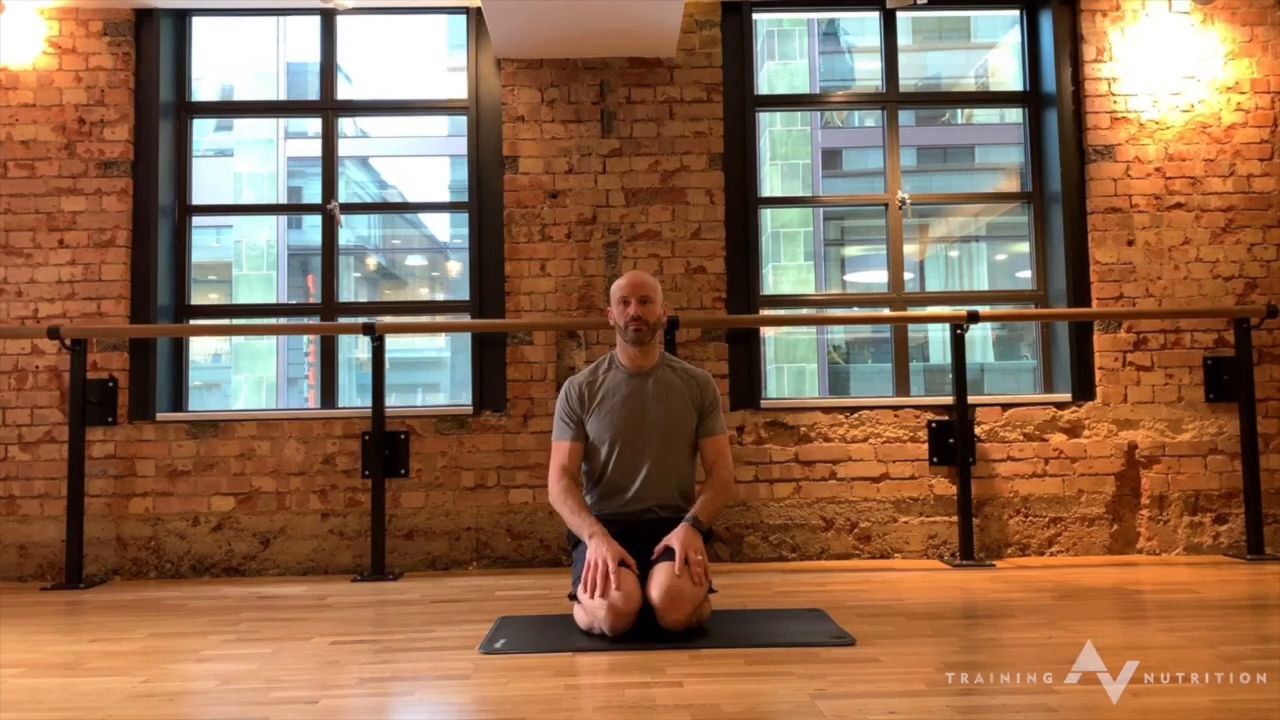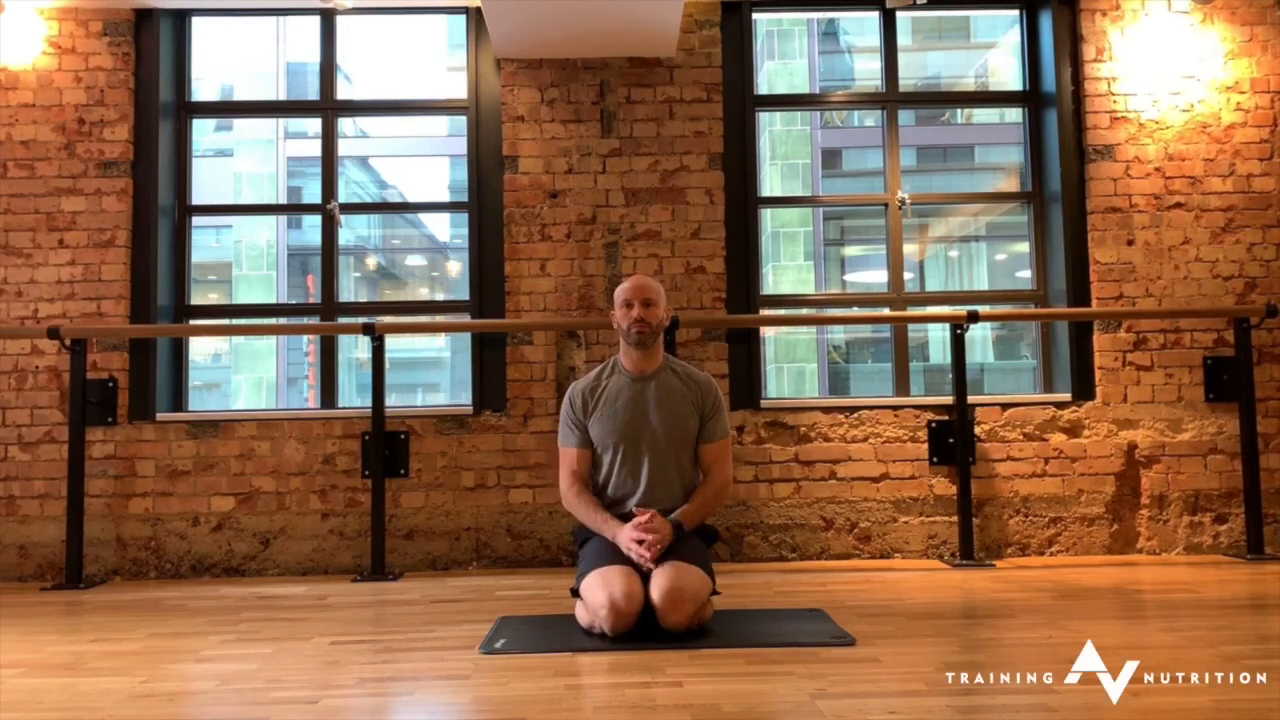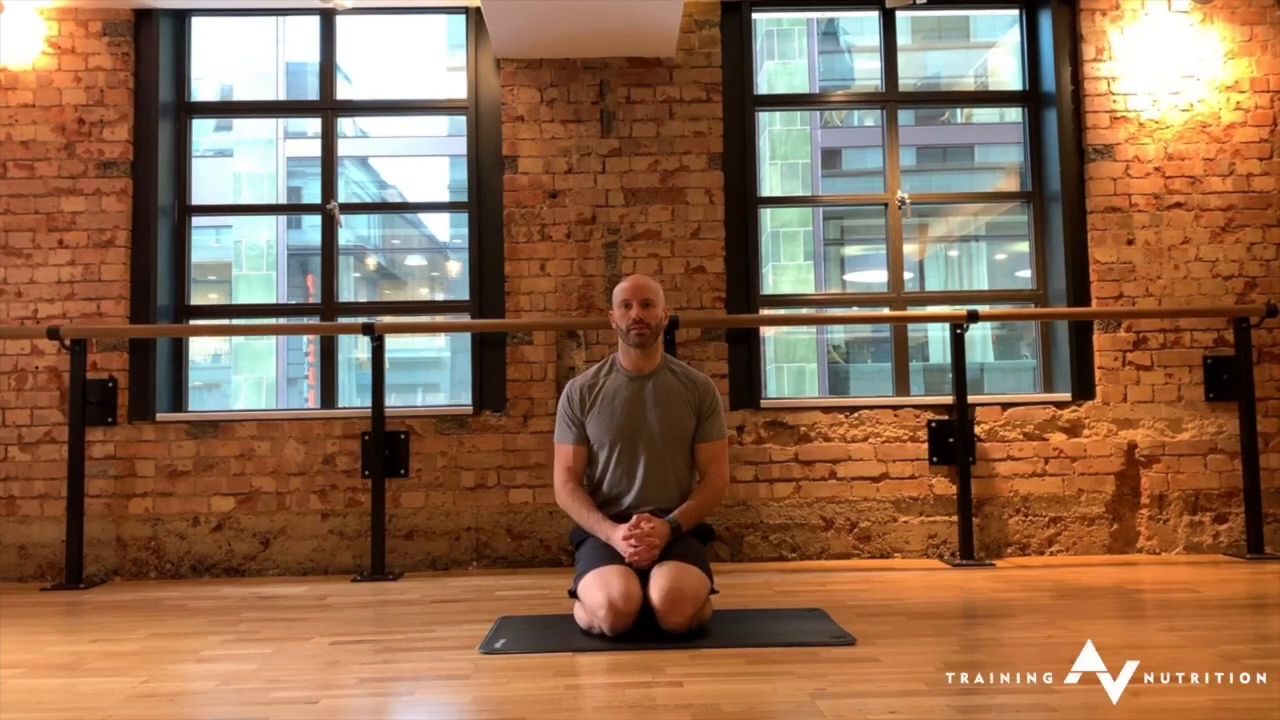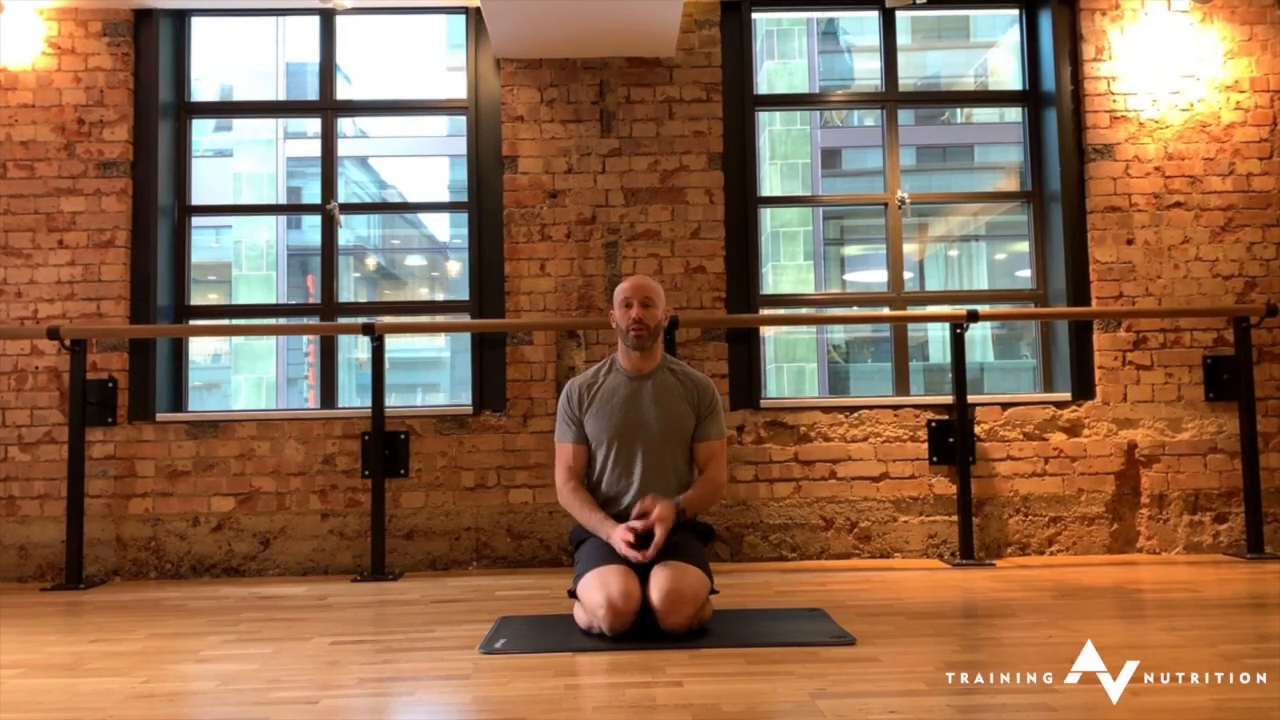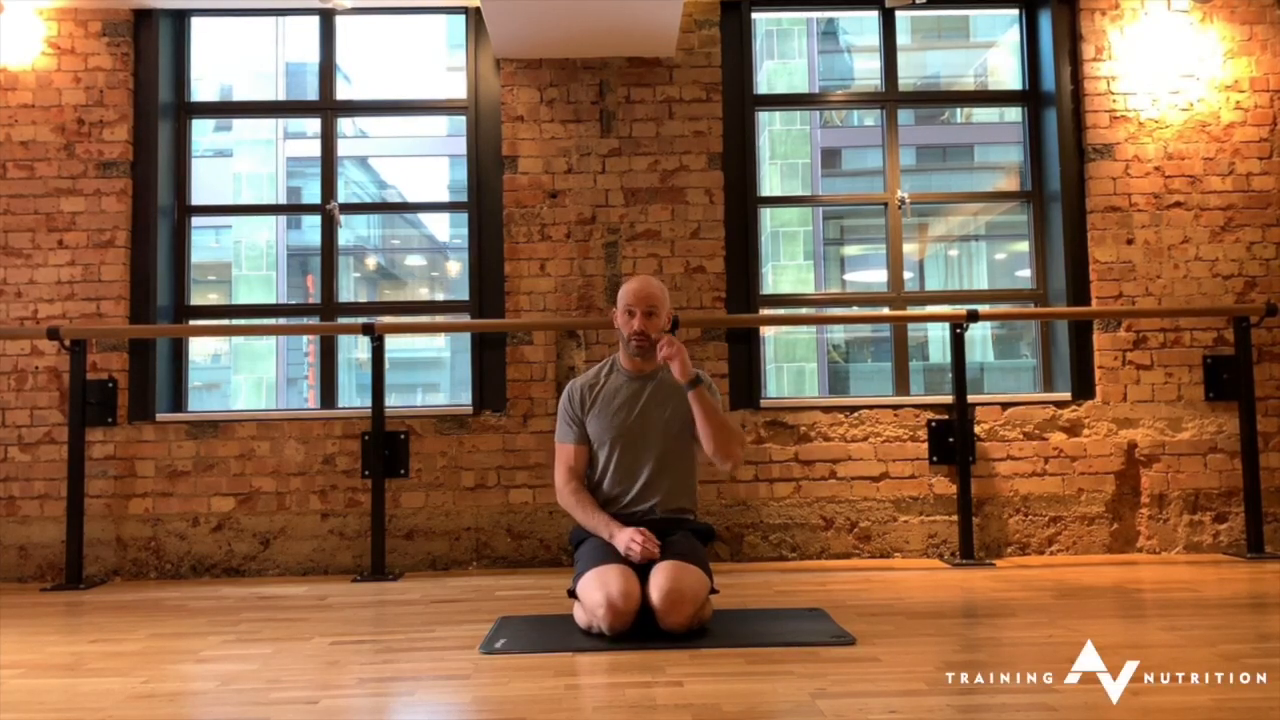
dt=0.4s
person 1, frame 1
left shoulder: (697, 384)
right shoulder: (579, 389)
left elbow: (721, 472)
right elbow: (561, 481)
left wrist: (692, 526)
right wrist: (596, 537)
left hip: (674, 527)
right hip: (606, 528)
left knee: (674, 607)
right knee: (613, 612)
right ankle: (586, 602)
person 1, frame 2
left shoulder: (701, 388)
right shoulder: (583, 394)
left elbow: (718, 478)
right elbow: (572, 485)
left wrist: (672, 525)
right wrist: (618, 531)
left hip: (680, 529)
right hip: (608, 530)
left knee: (675, 607)
right knee: (616, 610)
right ankle: (589, 597)
person 1, frame 3
left shoulder: (698, 388)
right shoulder: (580, 392)
left elbow: (715, 478)
right elbow: (566, 484)
left wrist: (669, 527)
right wrist: (613, 532)
left hip: (677, 529)
right hip: (603, 530)
left knee: (675, 608)
right knee: (614, 610)
right ankle: (588, 598)
person 1, frame 4
left shoulder: (697, 388)
right shoulder: (580, 391)
left elbow: (715, 478)
right elbow: (568, 482)
left wrist: (675, 509)
right wrist: (611, 528)
left hip: (677, 528)
right hip: (605, 529)
left knee: (676, 610)
right knee: (613, 610)
right ankle: (588, 597)
person 1, frame 5
left shoulder: (692, 384)
right shoulder: (581, 391)
left elbow: (731, 457)
right elbow: (567, 484)
left wrist: (691, 381)
right wrist: (616, 532)
left hip: (676, 527)
right hip: (605, 530)
left knee: (676, 608)
right knee: (614, 609)
left ankle: (649, 591)
right ankle: (588, 598)
